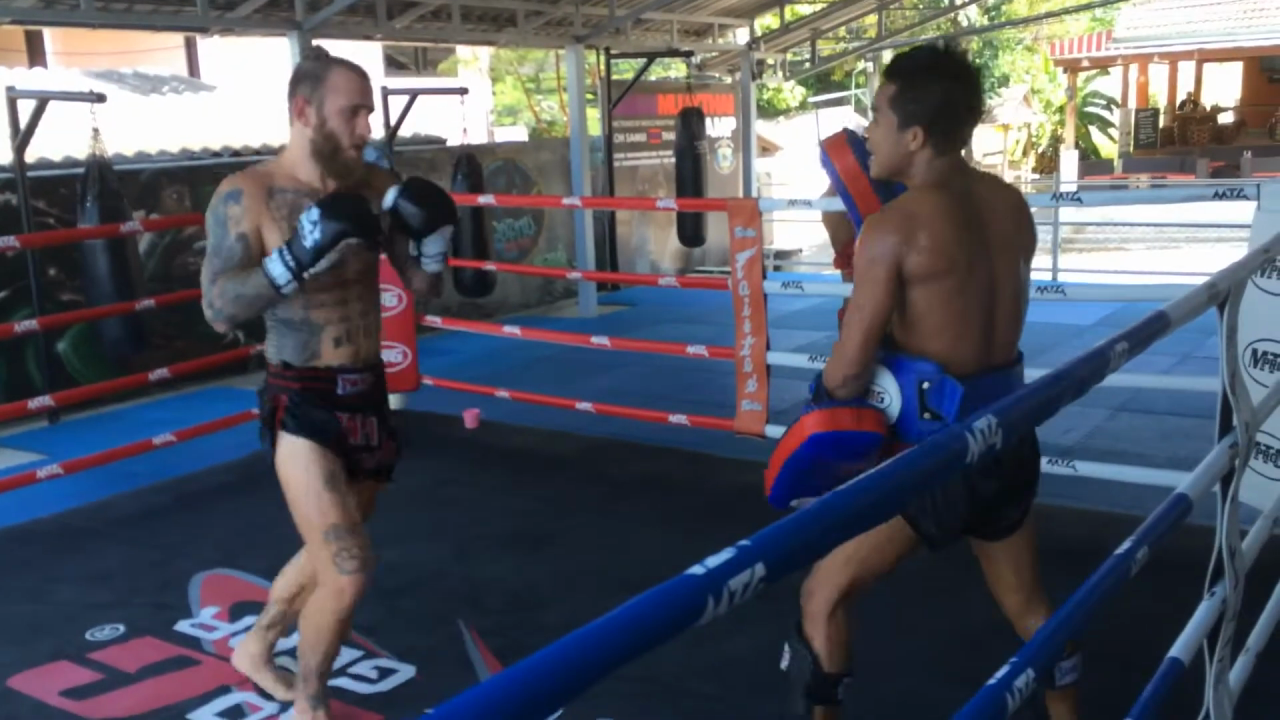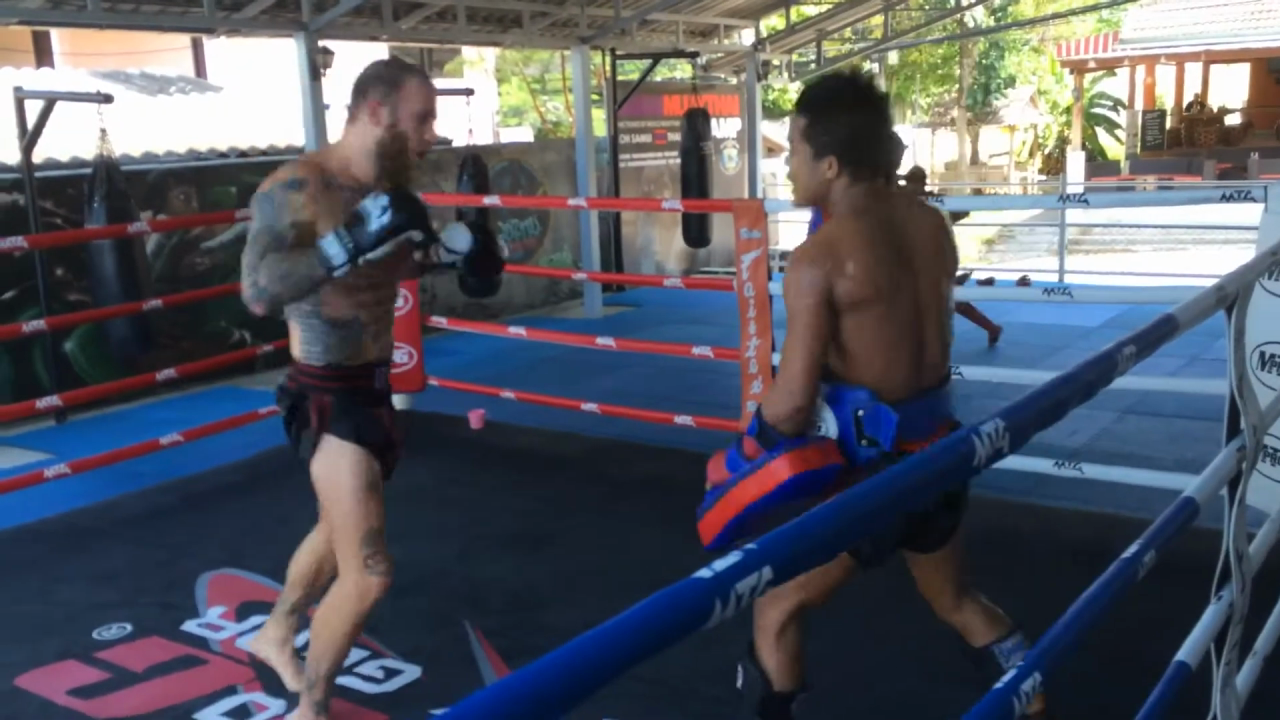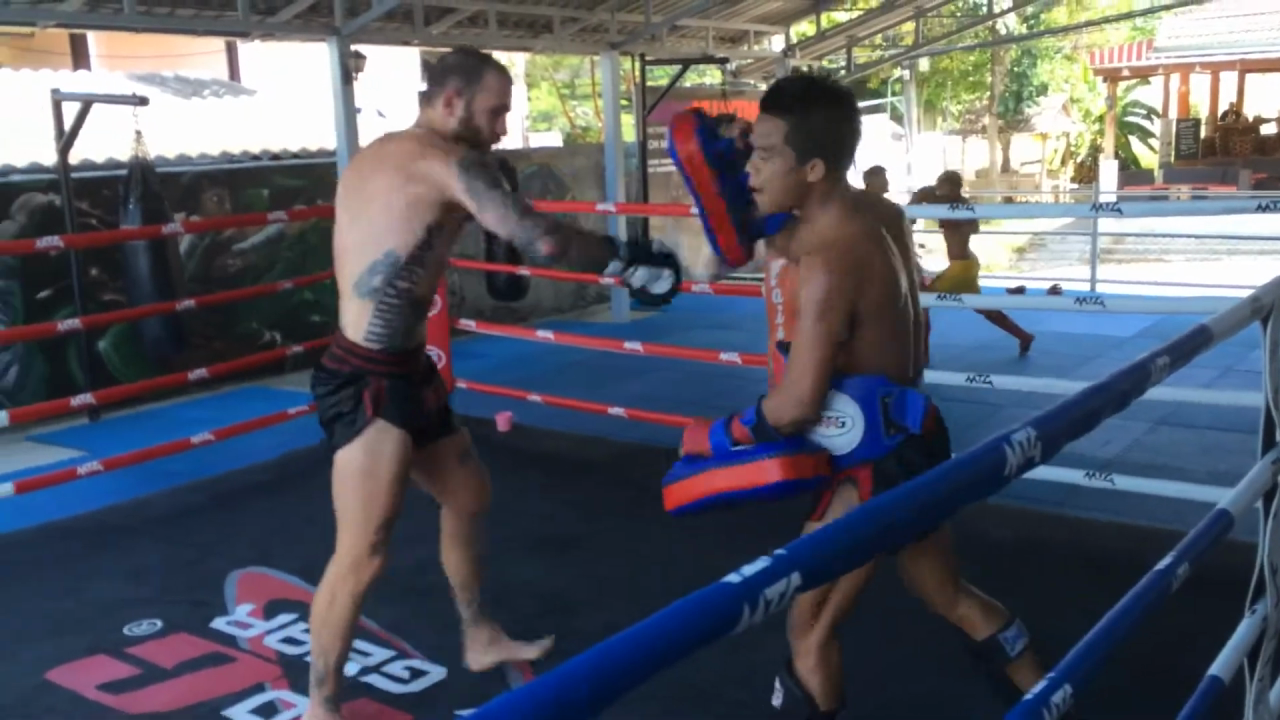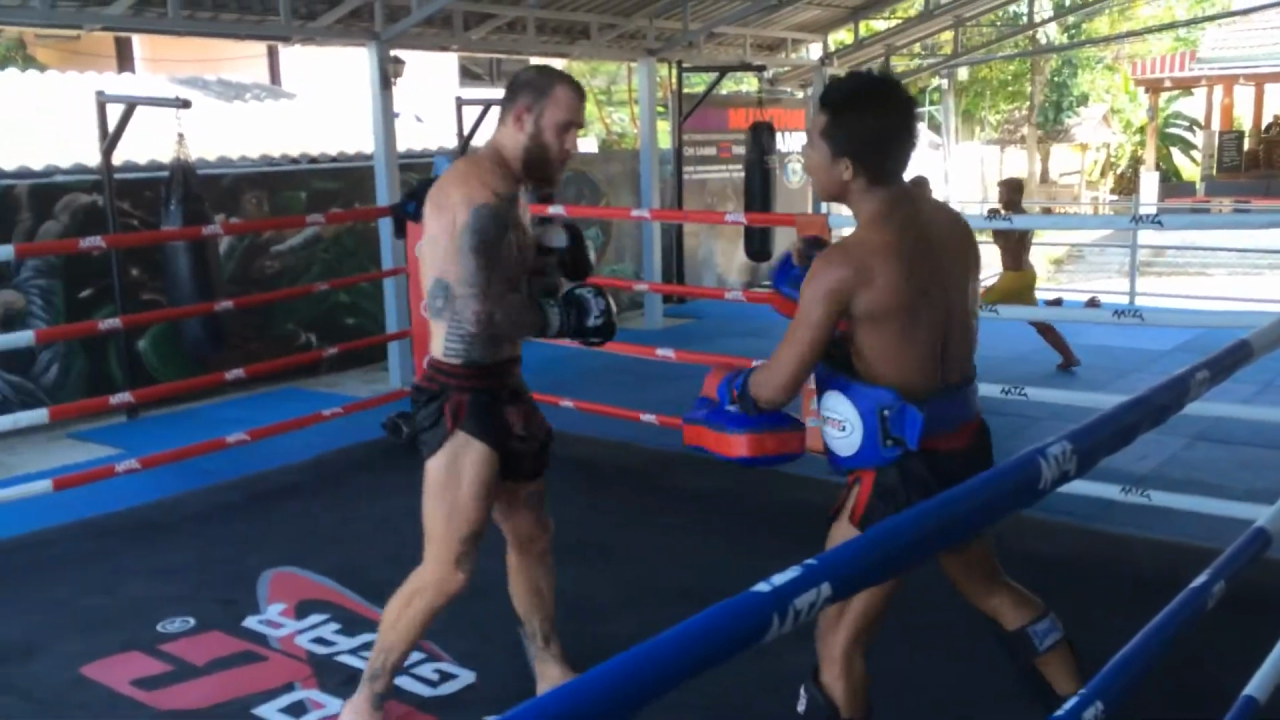
dt=0.2s
person 1, frame 1
left shoulder: (373, 185)
right shoulder: (245, 196)
left elbow: (429, 287)
right elbow: (220, 308)
left wrist: (425, 231)
right wrist: (299, 255)
left hip: (366, 397)
right hip: (302, 405)
left knee: (325, 557)
right knee: (347, 575)
left ankle: (255, 647)
person 1, frame 2
left shoulder: (389, 185)
right shoulder: (297, 184)
left elbow: (410, 262)
right elbow: (261, 289)
left wrist: (453, 254)
right wrist: (357, 242)
left hip: (363, 387)
right hip: (331, 400)
left knee: (339, 534)
right knee: (369, 574)
left ankle: (272, 637)
person 1, frame 3
left shoulder: (375, 156)
right shoulder: (439, 161)
right elbow: (538, 237)
left wrist: (446, 242)
right wrist: (626, 255)
left hip: (394, 367)
right hip: (370, 382)
left knee: (466, 496)
right knee: (362, 558)
left ankle: (479, 638)
person 1, frame 4
left shoulder: (500, 186)
right shoulder: (489, 188)
right elbow: (479, 311)
left wrist: (542, 267)
right wrist: (565, 313)
left hip: (503, 388)
right hip: (463, 398)
left knee: (534, 536)
right knee: (448, 570)
person 2, frame 1
left shoulder: (893, 226)
right shoulder: (1011, 204)
left elbow: (850, 365)
left wrist: (817, 414)
right hip: (1006, 440)
left knee: (822, 596)
right knee: (1024, 602)
person 2, frame 2
left shoulder: (821, 257)
right shoulder: (927, 224)
left elbow: (792, 403)
left wrist: (746, 453)
left hip: (874, 470)
right hip: (935, 452)
left knee: (775, 615)
right knee: (956, 598)
person 2, frame 3
left shoulder: (827, 260)
right shoulder: (879, 214)
left elbow: (796, 405)
left wrist: (728, 435)
left hip: (875, 465)
right hip: (918, 444)
left knee: (811, 633)
right knee: (951, 595)
person 2, frame 4
left shoulder: (845, 266)
right shoulder: (951, 225)
left elbow: (773, 388)
left wrist: (731, 394)
left hip: (900, 475)
right hip: (965, 451)
left knee: (838, 639)
right knee: (991, 586)
